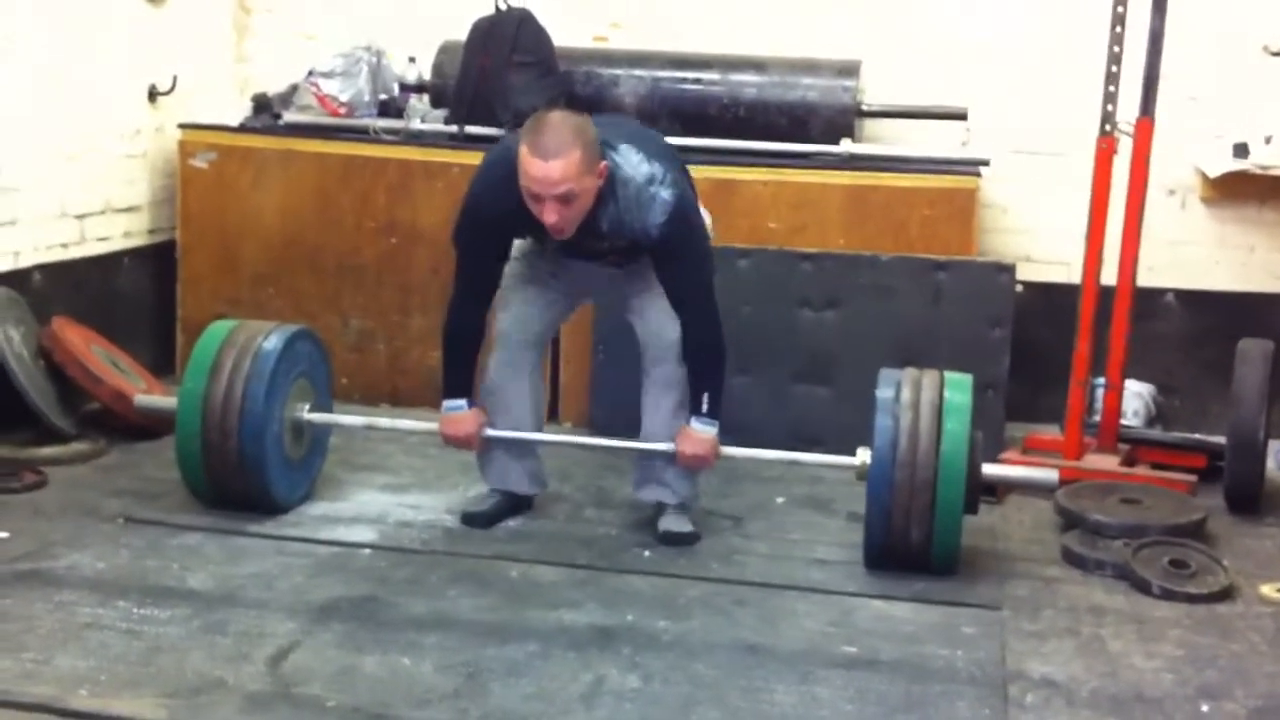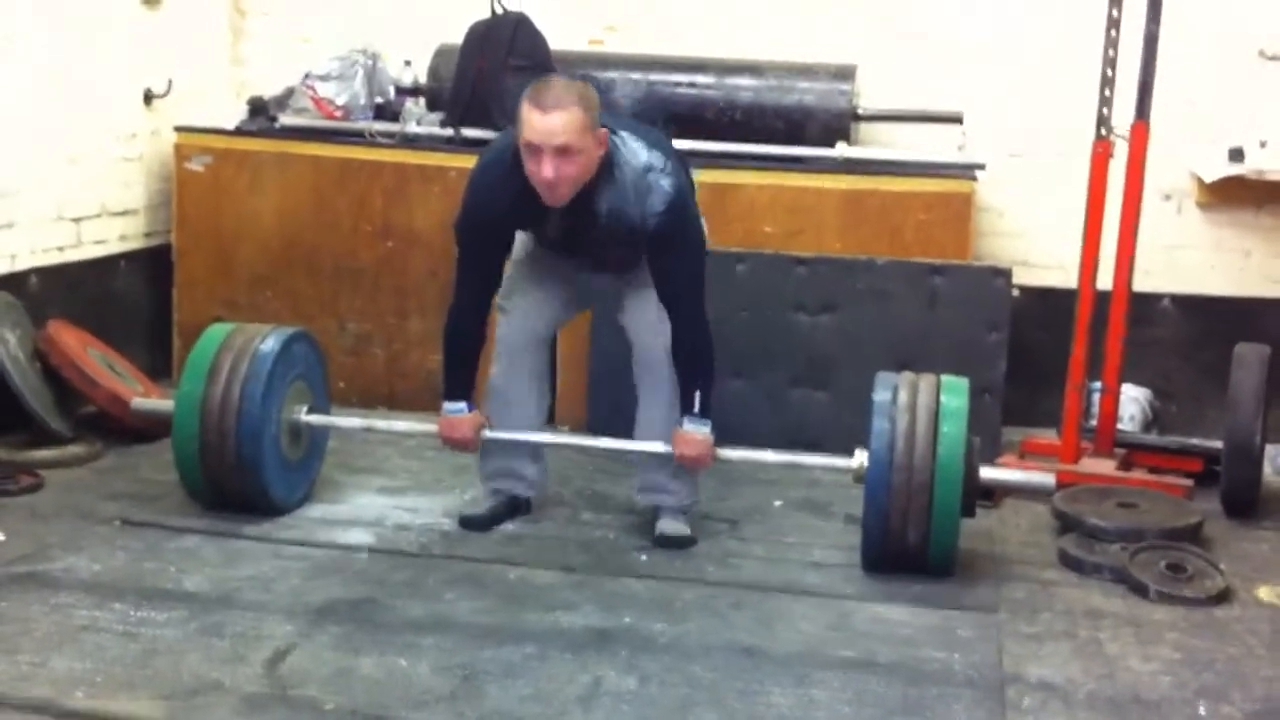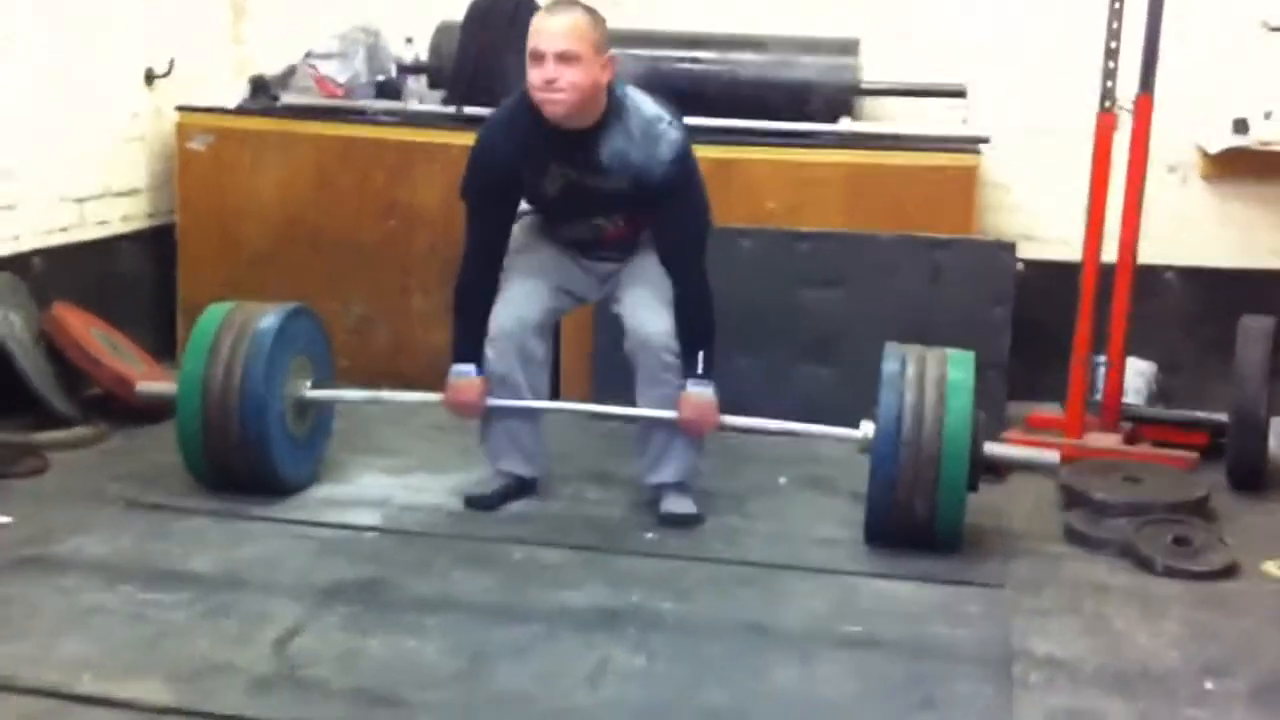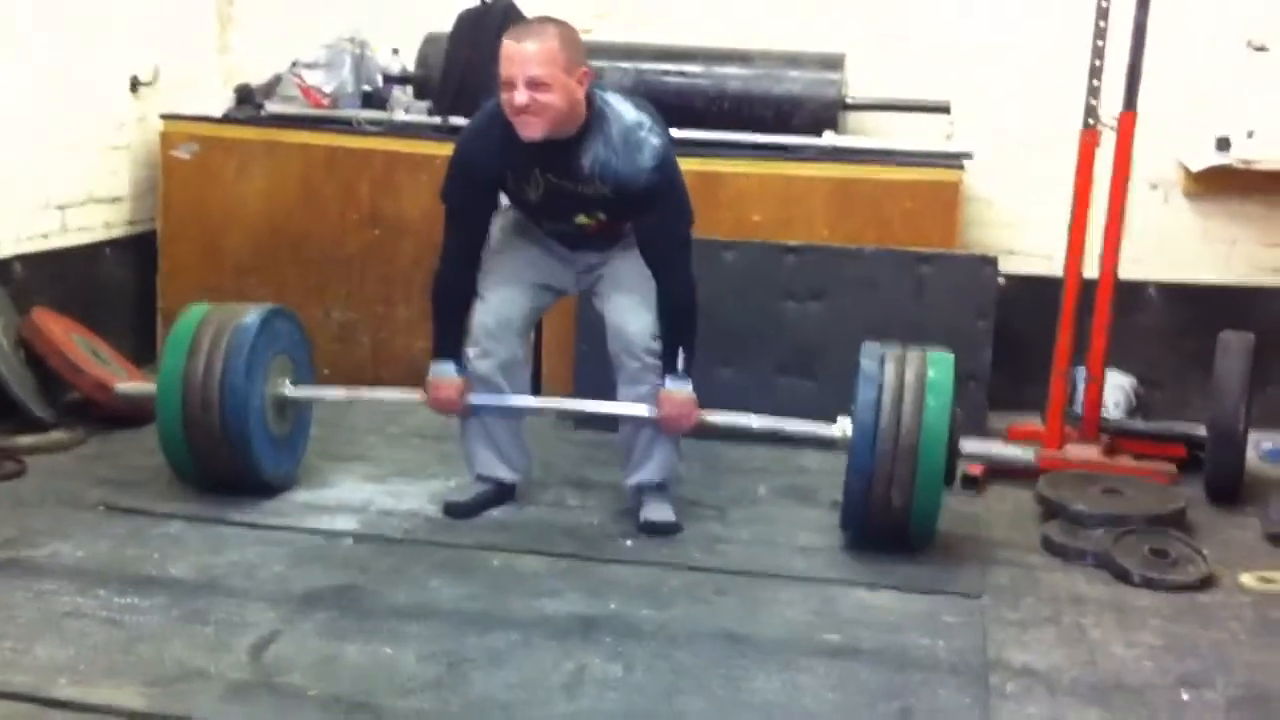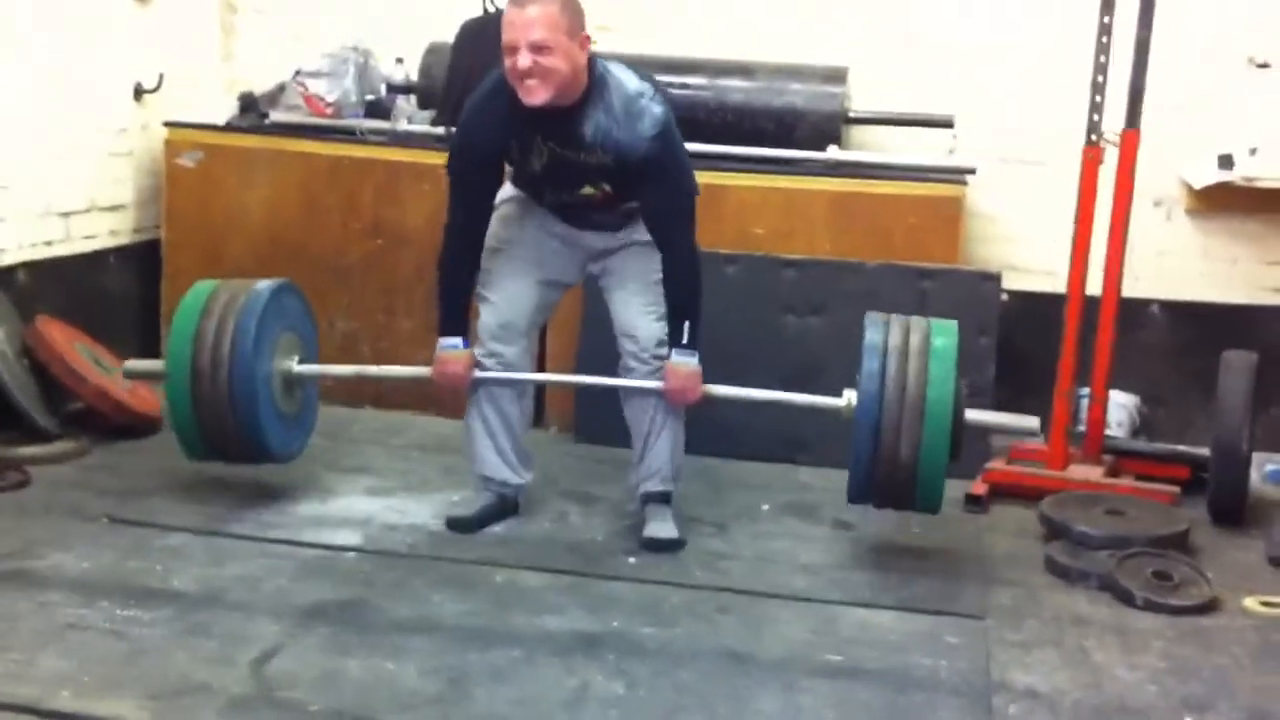
dt=0.5s
person 1, frame 1
left shoulder: (657, 195)
right shoulder: (496, 182)
left elbow: (698, 310)
right elbow: (471, 295)
left wrist: (703, 420)
right wrist: (457, 400)
left hip: (648, 261)
left knee: (670, 345)
right knee: (512, 337)
left ankle: (669, 497)
right ankle: (511, 485)
person 1, frame 2
left shoulder: (655, 186)
right shoulder: (497, 177)
left elbow: (687, 310)
right elbow: (472, 293)
left wrist: (696, 420)
right wrist: (458, 401)
left hip: (646, 265)
right hip: (553, 257)
left knee: (661, 349)
right knee: (515, 339)
left ankle: (668, 503)
right ankle: (511, 488)
person 1, frame 3
left shoulder: (656, 139)
right shoulder: (506, 133)
left elbow: (688, 264)
right elbow: (482, 251)
left wrist: (699, 381)
right wrist: (465, 364)
left hip: (645, 250)
right hip: (552, 241)
left knee: (657, 336)
right knee: (508, 326)
left ankle: (671, 482)
right ankle: (514, 469)
person 1, frame 4
left shoulder: (638, 144)
right shoulder: (485, 140)
left elbow: (671, 265)
right elbow: (460, 253)
left wrist: (679, 378)
right wrist: (445, 362)
left hip: (625, 242)
right hip: (534, 233)
left knee: (639, 339)
right knee: (491, 329)
left ankle: (651, 488)
right ankle: (496, 476)
person 1, frame 5
left shoulder: (640, 112)
right shoulder: (489, 109)
left elbow: (676, 235)
right elbow: (464, 226)
left wrist: (685, 351)
right wrist: (451, 336)
left hip: (632, 224)
right hip: (538, 213)
left knee: (646, 344)
right knee: (499, 333)
left ankle: (656, 499)
right ankle: (499, 488)
